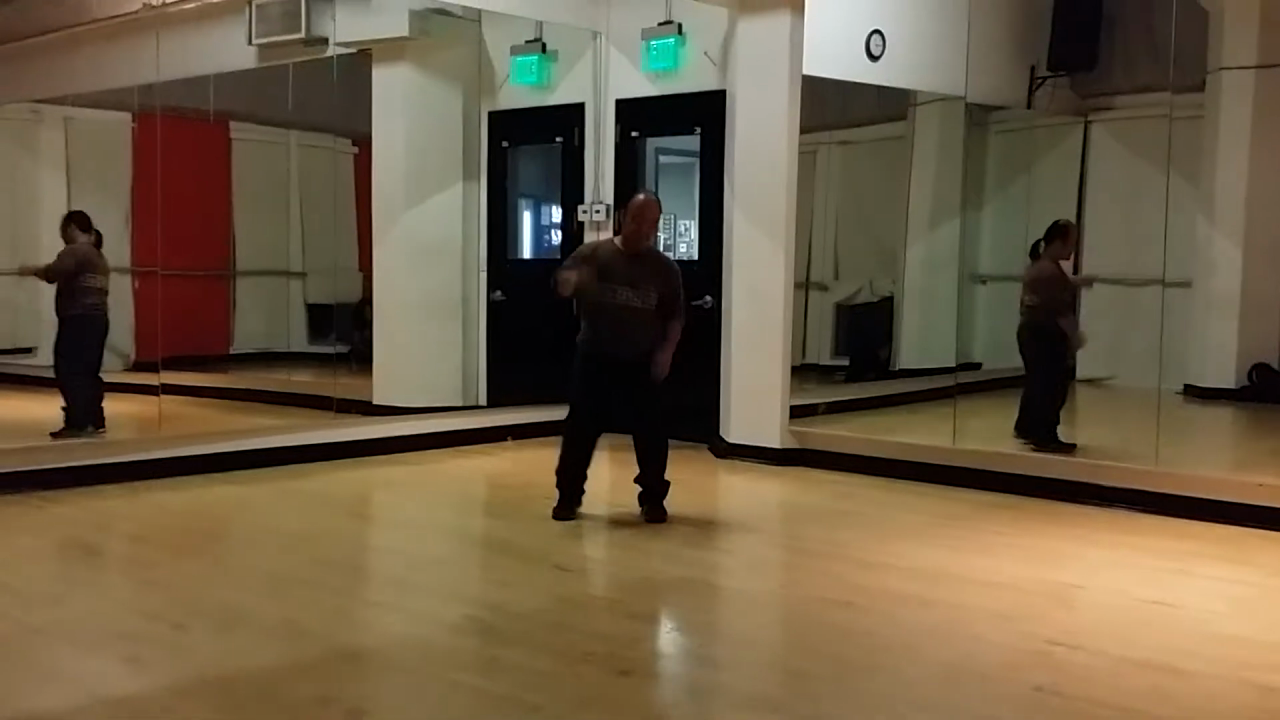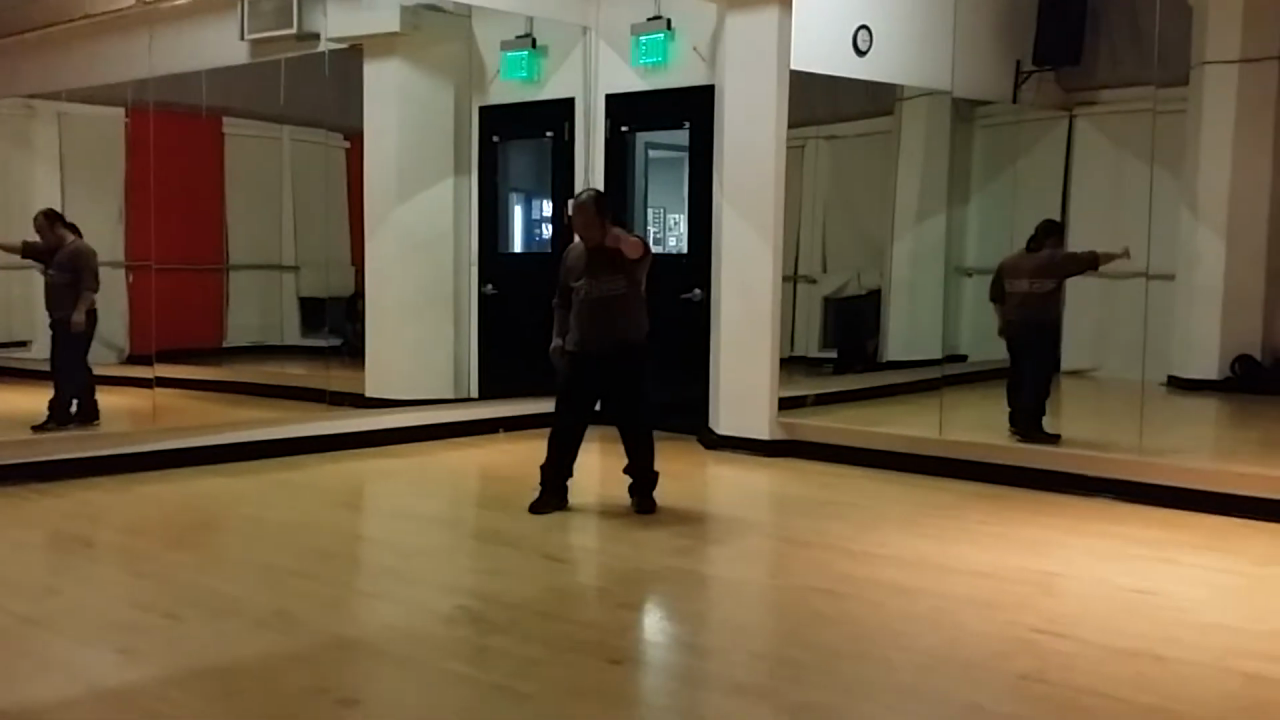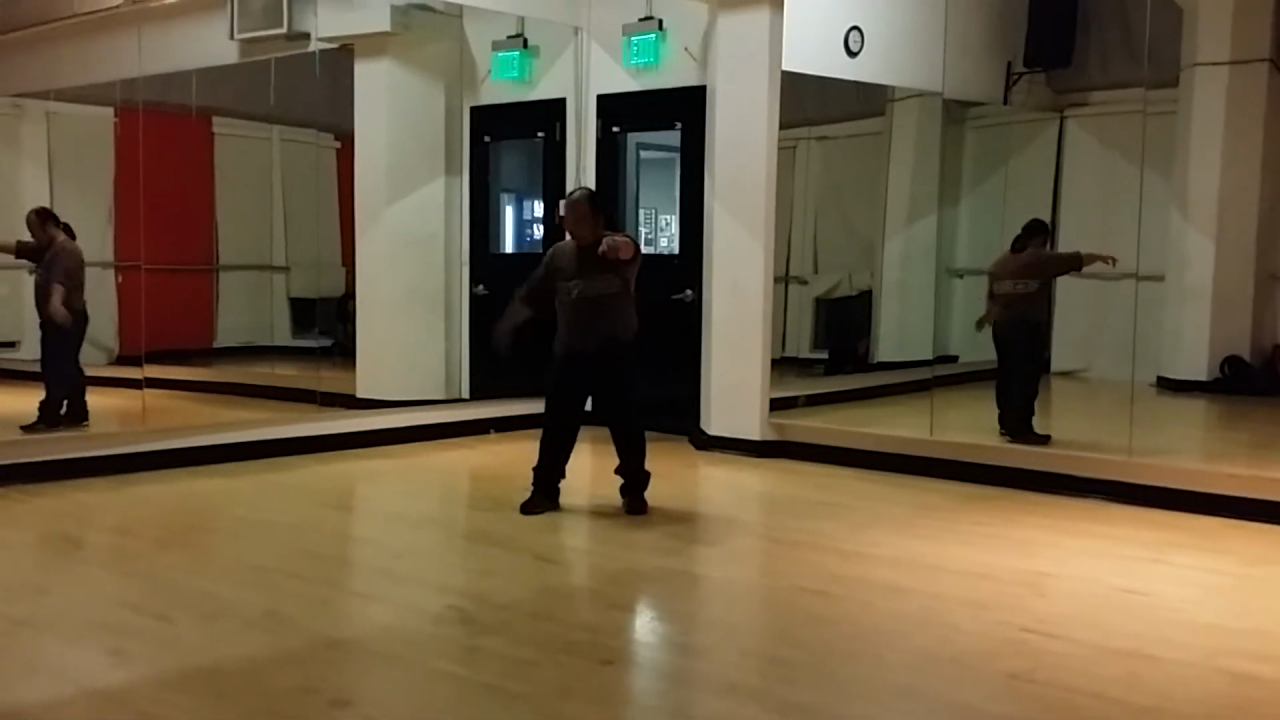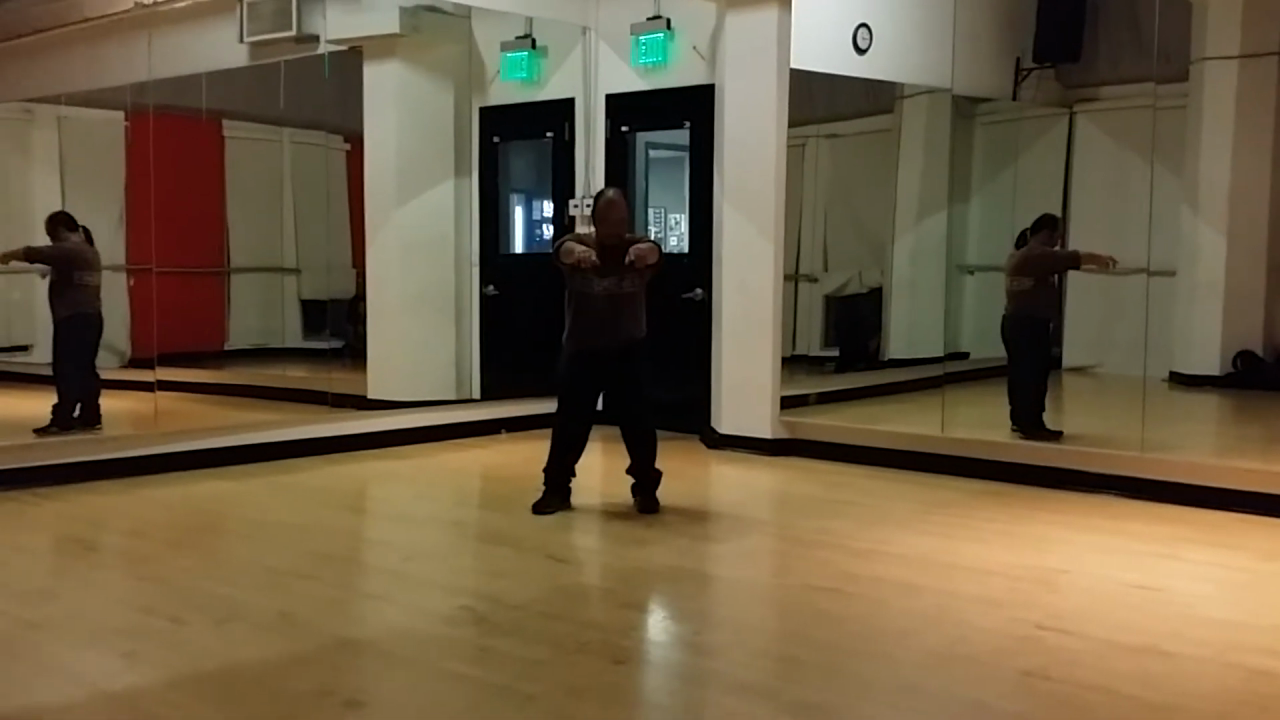
dt=1s
person 1, frame 1
left shoulder: (663, 267)
right shoulder: (594, 254)
left elbow: (675, 315)
right elbow: (561, 285)
left wrist: (667, 350)
right wrist: (572, 281)
left hip: (641, 364)
right hip: (594, 359)
left knee: (650, 432)
right knee: (581, 428)
left ankle: (652, 498)
right ankle: (569, 496)
person 1, frame 2
left shoulder: (627, 251)
right shoulder: (572, 254)
left elbow: (637, 251)
right elbow: (563, 301)
left wrist: (622, 241)
right wrist: (558, 337)
left hip: (625, 354)
right hip: (580, 353)
left knee: (634, 424)
right knee: (566, 422)
left ankle: (643, 489)
right ankle: (553, 489)
person 1, frame 3
left shoulder: (620, 251)
right shoulder: (558, 254)
left elbow: (626, 250)
right elbow: (532, 295)
left wrist: (616, 244)
right wrist: (509, 324)
left hip: (618, 355)
right hip: (570, 355)
left knee: (625, 425)
right knee: (557, 424)
left ankle: (634, 489)
right ankle: (545, 489)
person 1, frame 4
left shoulder: (637, 248)
right shoulder: (578, 246)
left elbow: (654, 252)
right elbow: (562, 250)
left wrist: (643, 251)
right wrist: (578, 251)
left hip: (627, 353)
right hip: (580, 352)
left knee: (638, 423)
right knee: (569, 423)
left ankle: (645, 488)
right ankle: (556, 489)
person 2, frame 1
left shoulder: (1038, 265)
right shoulder: (1051, 274)
right elbow: (1060, 309)
left wrist: (1076, 283)
right wrist: (1075, 334)
left hip: (1030, 333)
right hip: (1045, 338)
left knee: (1036, 383)
right knee: (1053, 386)
left ankle: (1026, 427)
right ankle: (1044, 438)
person 2, frame 2
left shoulder: (1008, 263)
right shoulder: (1056, 260)
left elbow: (997, 296)
right elbow: (1091, 259)
left wrist: (1003, 322)
right wrist: (1117, 255)
left hip: (1014, 326)
right hip: (1041, 329)
left knee: (1019, 374)
right knee: (1038, 377)
left ankle: (1017, 421)
right ankle: (1030, 428)
person 2, frame 3
left shoulder: (1000, 262)
right shoulder: (1040, 259)
left elbow: (992, 295)
right elbow: (1076, 260)
left wrist: (990, 315)
right wrist: (1101, 257)
left hip: (1003, 326)
right hip: (1028, 328)
left knee: (1007, 376)
right knee: (1026, 378)
left ankle: (1007, 424)
right ankle: (1020, 430)
person 2, frame 4
left shoulder: (1017, 255)
right shoulder: (1040, 255)
left elbow: (1065, 260)
right elbow: (1077, 258)
right wrist: (1102, 258)
left hip: (1014, 321)
right hip: (1032, 324)
left knee: (1020, 372)
right knee: (1035, 374)
left ankle: (1019, 419)
right ankle: (1032, 425)
person 3, frame 1
left shoulder: (74, 252)
right shoulder: (96, 256)
left elbow: (52, 273)
left wrist: (31, 270)
left hip: (78, 321)
right hip: (95, 320)
left knee: (69, 372)
right knee: (88, 373)
left ankle: (80, 422)
right ankle: (93, 420)
person 3, frame 2
left shoulder: (81, 251)
right shoulder: (51, 250)
left elbow: (90, 285)
right elbow: (24, 248)
left wrist: (80, 311)
left hip: (77, 320)
right hip: (62, 319)
left knee: (64, 366)
right knee: (75, 366)
left ankle: (59, 416)
right ankle: (87, 413)
person 3, frame 3
left shoulder: (66, 250)
right shoulder: (47, 248)
left elbow: (61, 280)
right elbow: (19, 248)
left wrist: (56, 304)
left hip: (65, 318)
right hip: (56, 319)
left knee: (56, 368)
right knee: (68, 367)
left ankle: (50, 418)
right ankle: (77, 414)
person 3, frame 4
left shoulder: (68, 250)
right shoulder: (89, 250)
left elbow: (32, 254)
right elbow: (44, 255)
left hip: (73, 320)
right hip: (90, 318)
left knee: (67, 370)
right knee: (85, 369)
left ankle: (63, 420)
right ankle: (90, 417)
